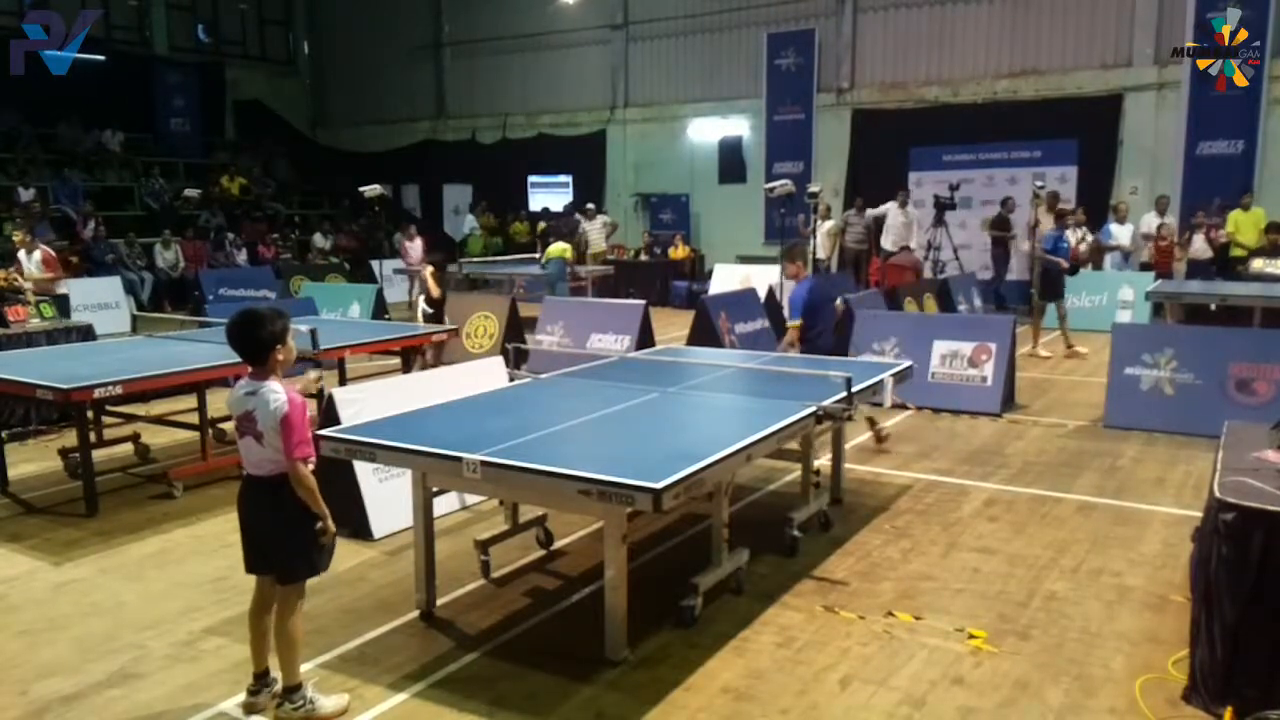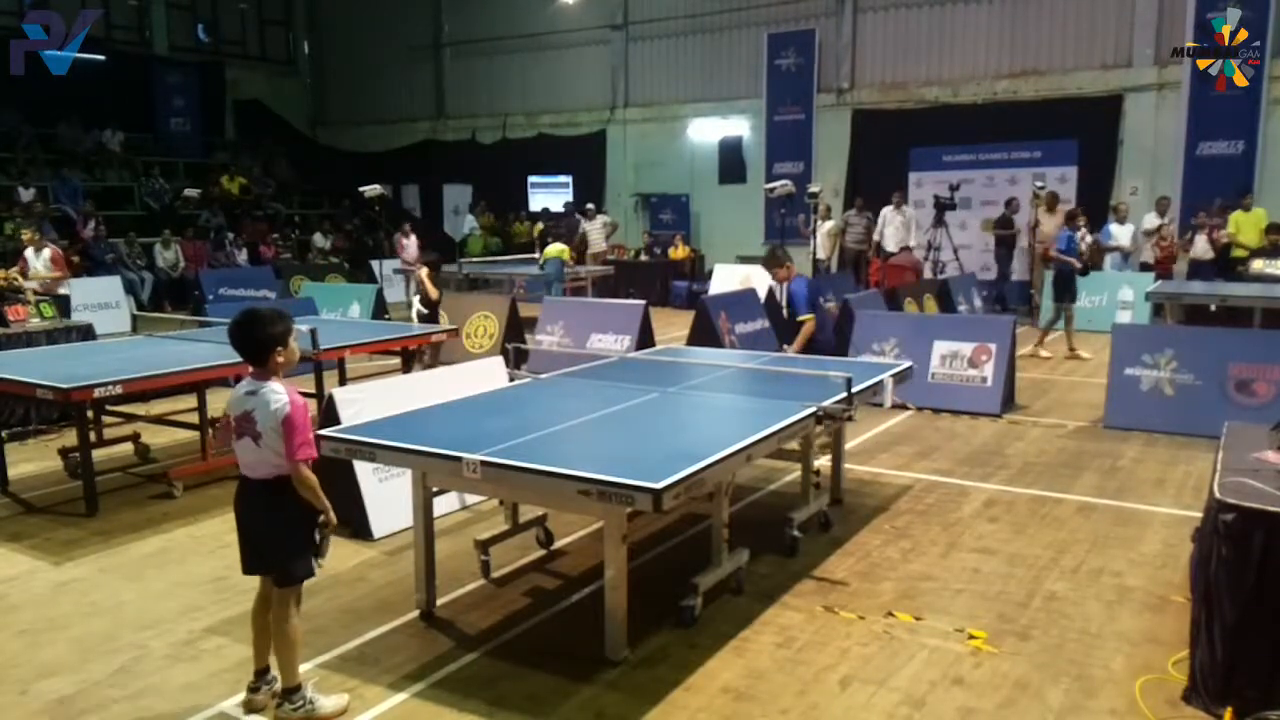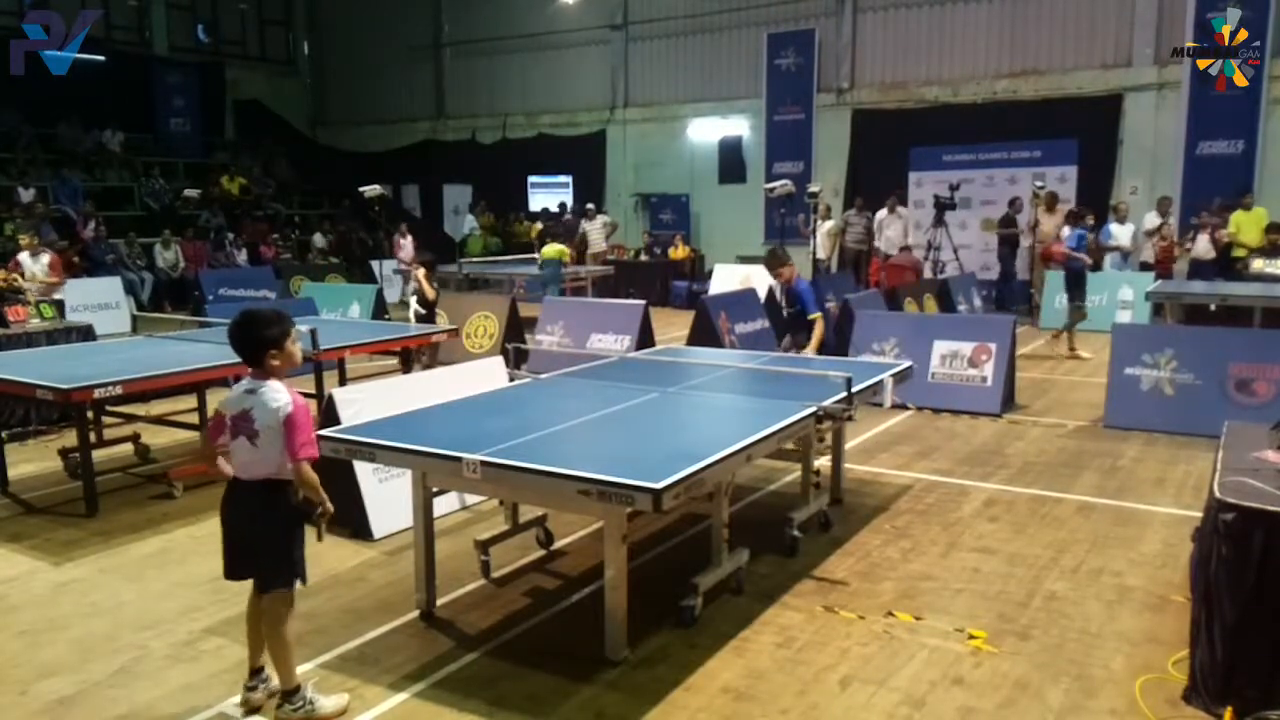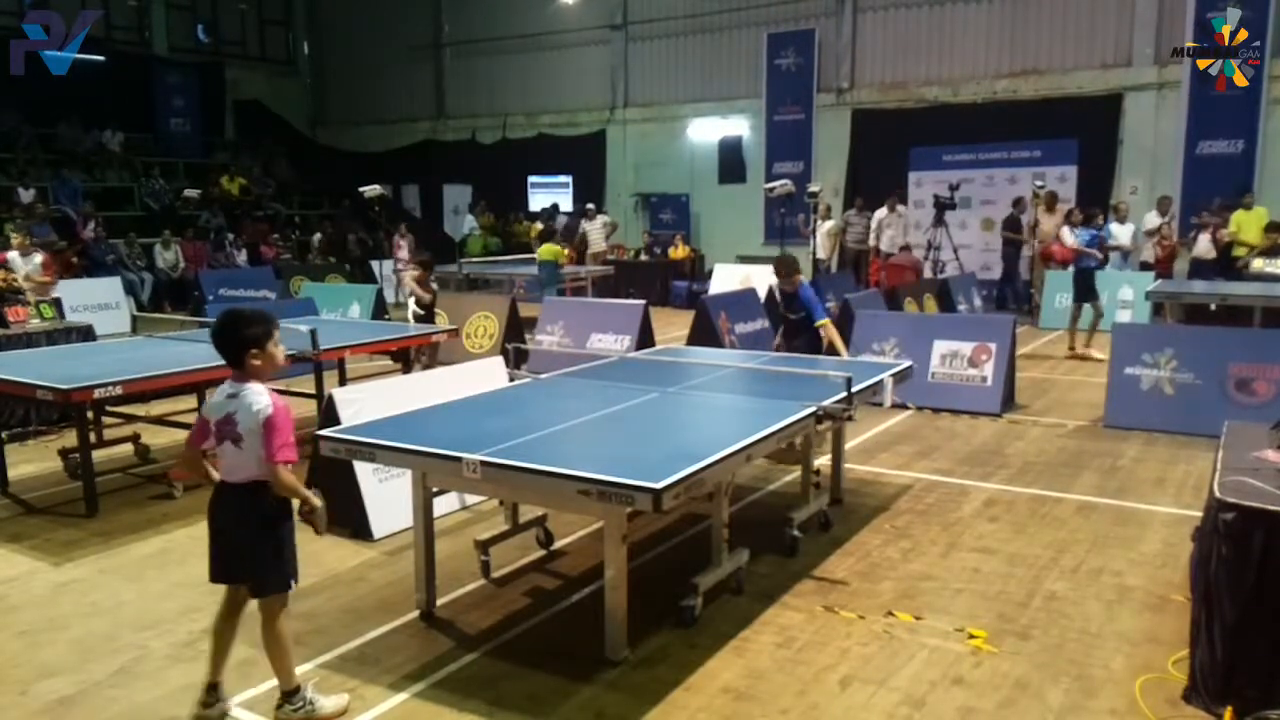
dt=0.2s
person 1, frame 1
left shoulder: (239, 392)
right shoulder: (289, 403)
right elbow: (298, 473)
right wrist: (325, 516)
left hip: (252, 495)
right hip: (284, 501)
left knee: (264, 593)
right knee: (289, 600)
left ankle: (261, 685)
person 1, frame 2
left shoulder: (239, 395)
right shoulder: (291, 403)
left elbow: (223, 445)
right elbow: (300, 474)
right wrist: (326, 509)
left hip: (249, 496)
right hip: (283, 502)
left knee: (268, 592)
right knee: (287, 602)
left ankle: (261, 682)
person 1, frame 3
left shoulder: (234, 396)
right shoulder: (291, 404)
left elbow: (208, 451)
right elbow: (302, 474)
right wrist: (323, 501)
left hip: (238, 500)
right hip: (274, 504)
left knee: (261, 593)
right knee: (279, 605)
left ankle: (256, 681)
person 1, frame 4
left shoulder: (216, 400)
right shoulder: (270, 406)
left elbow: (192, 461)
right elbow: (279, 476)
right wrist: (310, 499)
left hip: (225, 504)
right hip: (262, 508)
left knee: (234, 598)
right knee: (274, 608)
